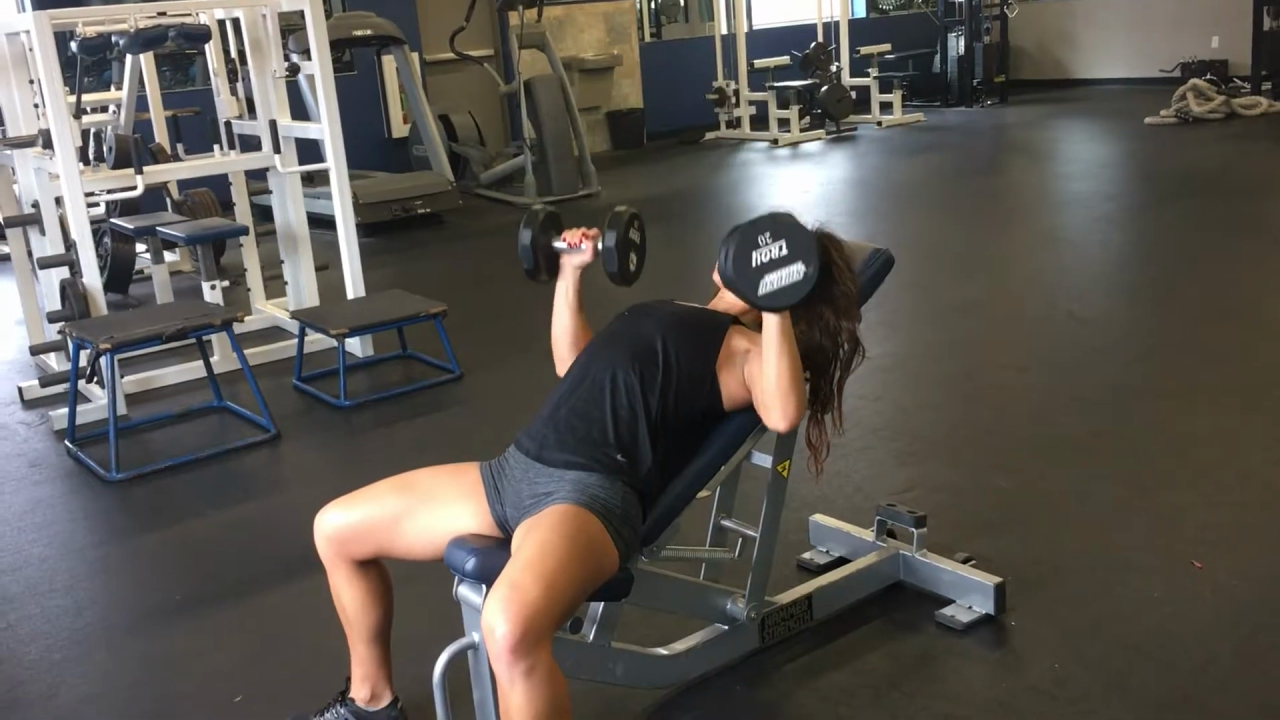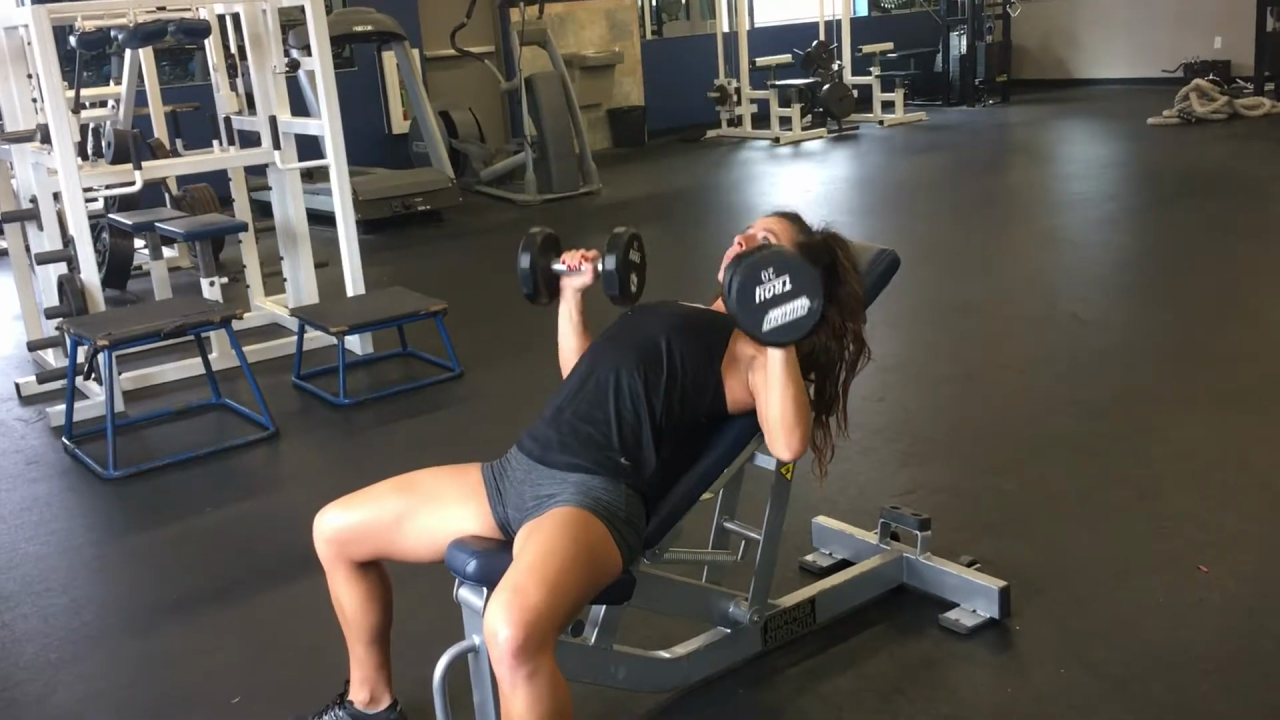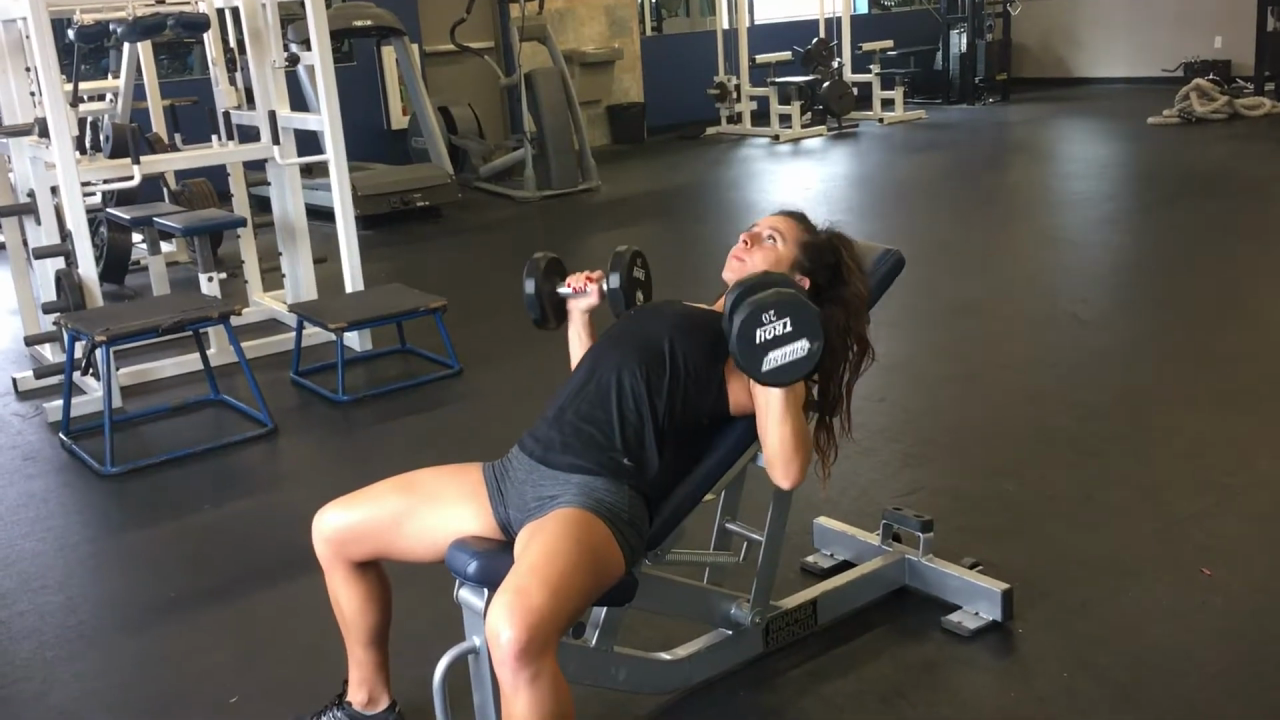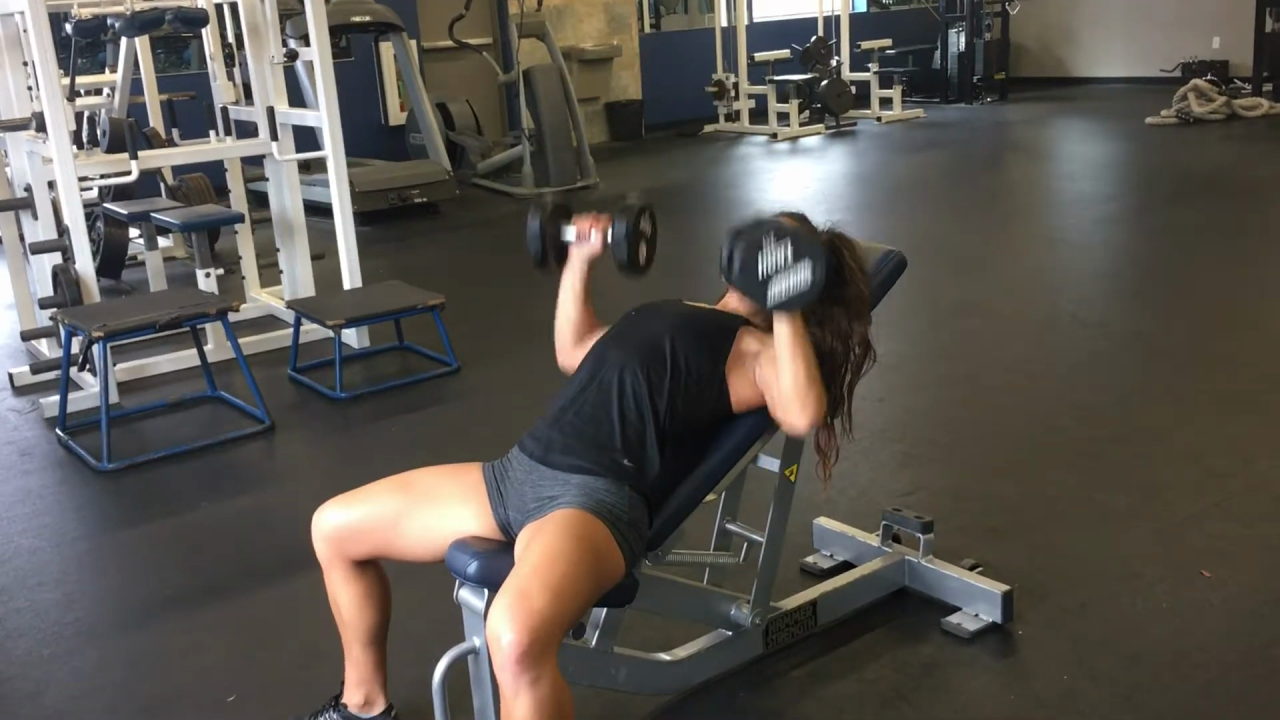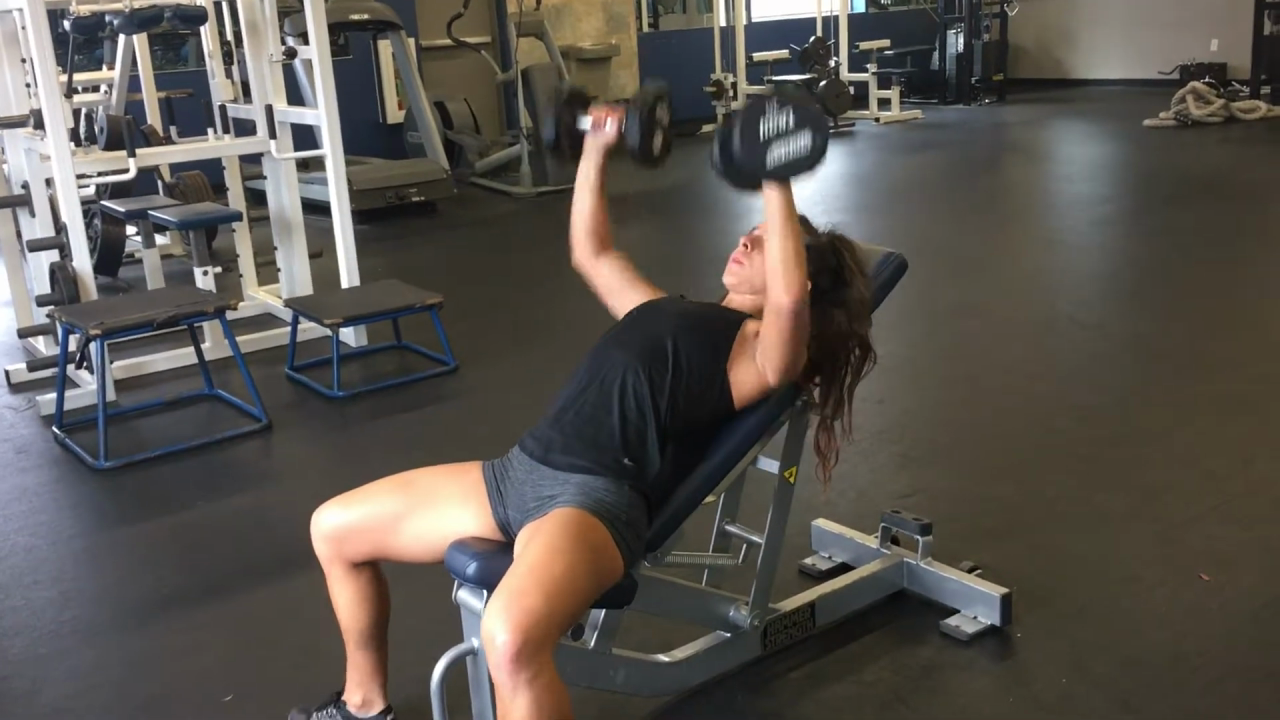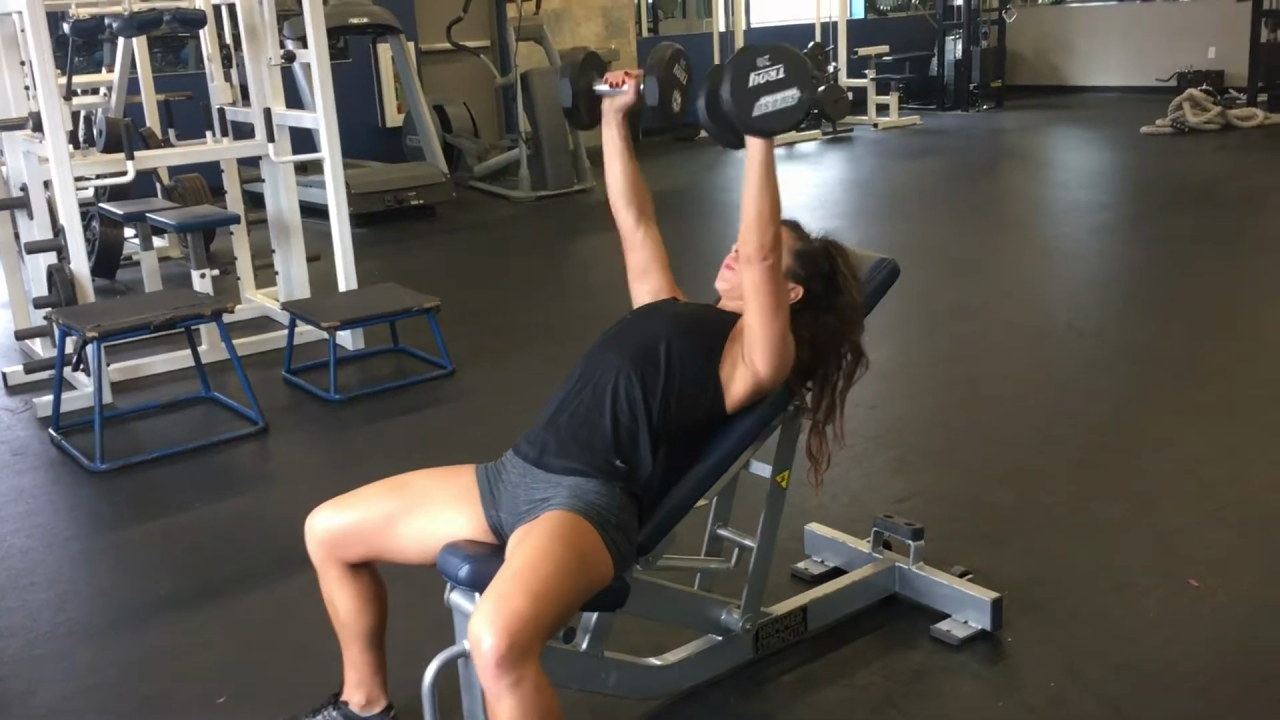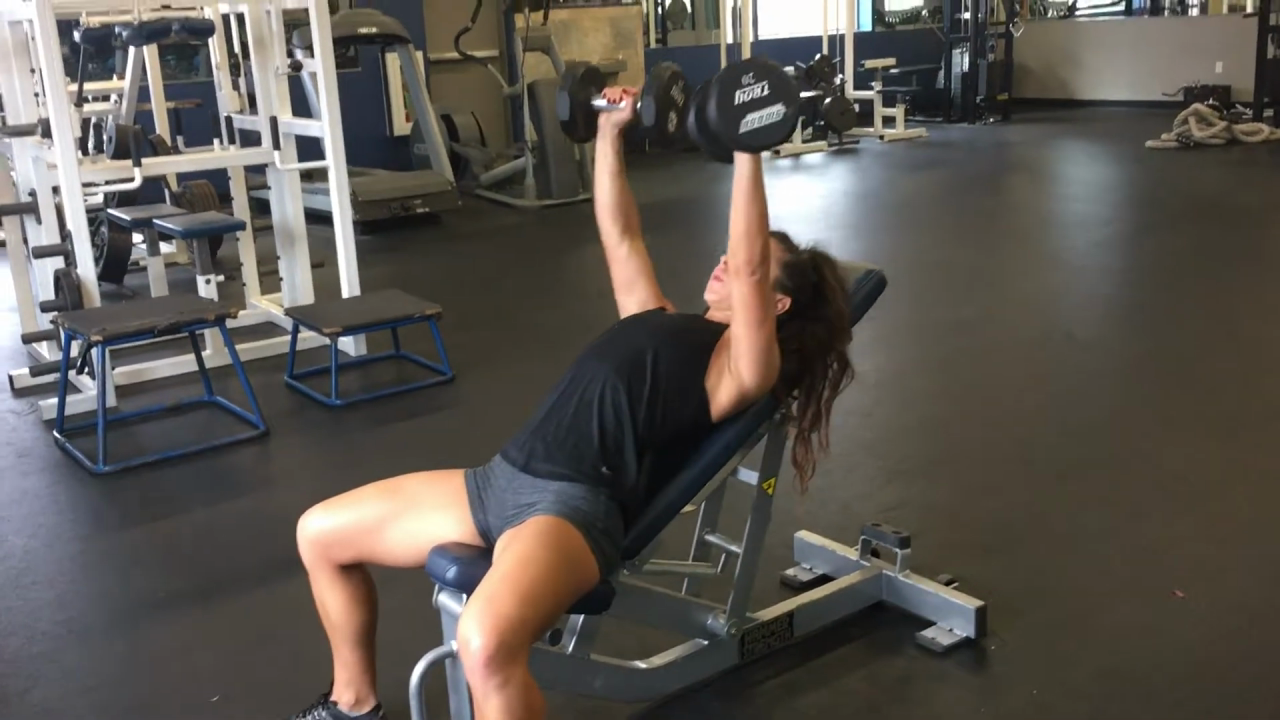
dt=0.2s
person 1, frame 1
left shoulder: (749, 346)
right shoulder: (672, 317)
left elbow: (784, 416)
right elbow: (570, 363)
right wrist: (570, 273)
left hip: (595, 489)
right hip: (517, 467)
left knee: (511, 628)
right knee: (336, 529)
person 1, frame 2
left shoulder: (755, 347)
right shoulder: (675, 315)
left elbow: (788, 443)
right wrist: (571, 295)
left hip: (598, 491)
right hip: (519, 468)
left knee: (513, 631)
right knee: (335, 531)
person 1, frame 3
right shoulder: (677, 314)
left elbow: (788, 469)
right wrist: (580, 312)
left hip: (600, 494)
right hip: (521, 468)
left knee: (516, 634)
right knee: (335, 530)
person 1, frame 4
left shoulder: (758, 348)
right shoulder: (675, 311)
left elbow: (804, 416)
right elbow: (572, 352)
left wrist: (782, 300)
right wrist: (578, 264)
left hip: (602, 496)
right hip: (524, 470)
left knee: (516, 632)
right knee: (336, 528)
person 1, frame 5
left shoulder: (767, 348)
right shoulder: (673, 308)
left elbow: (790, 295)
right elbow: (590, 253)
left wrist: (776, 179)
right wrist: (594, 155)
left hip: (600, 497)
right hip: (522, 469)
left knee: (511, 637)
right knee: (334, 529)
person 1, frame 6
left shoulder: (758, 352)
right shoulder: (670, 310)
left elbow: (759, 256)
right elbow: (634, 219)
left wrist: (758, 135)
right wrist: (614, 116)
left hip: (591, 500)
right hip: (515, 471)
left knee: (498, 641)
right knee: (327, 533)
person 1, frame 7
left shoulder: (746, 363)
right shoulder: (659, 319)
left elbow: (750, 274)
right elbow: (619, 233)
left wrist: (746, 151)
right wrist: (609, 132)
left hip: (577, 503)
right hip: (504, 477)
left knee: (487, 643)
right knee: (319, 534)
